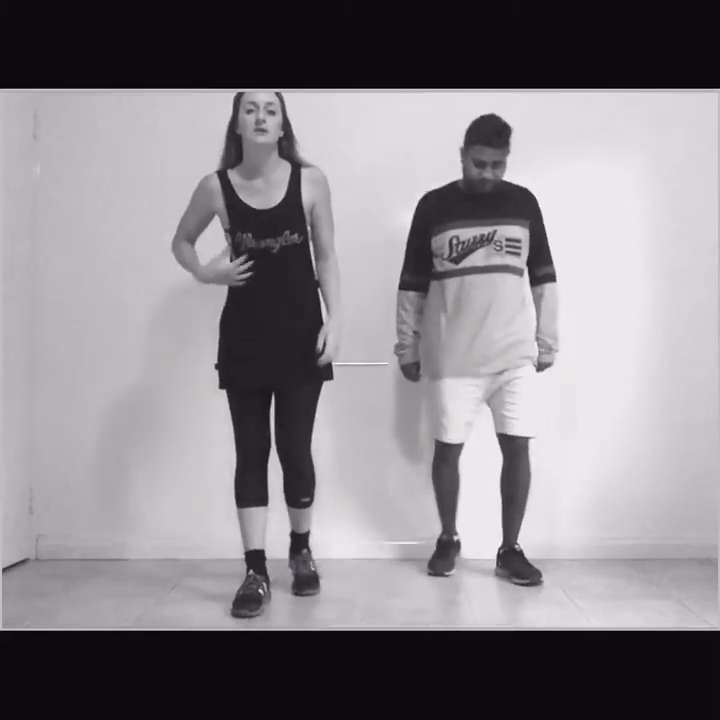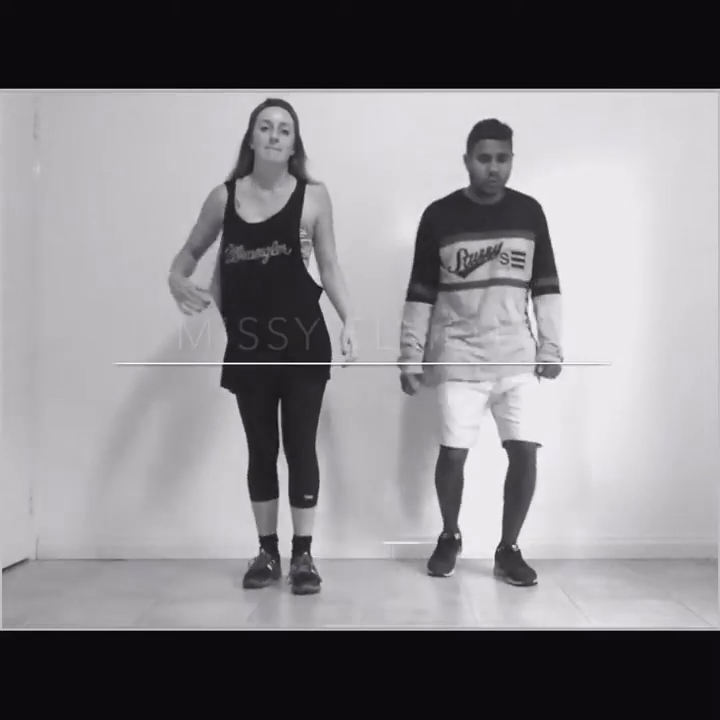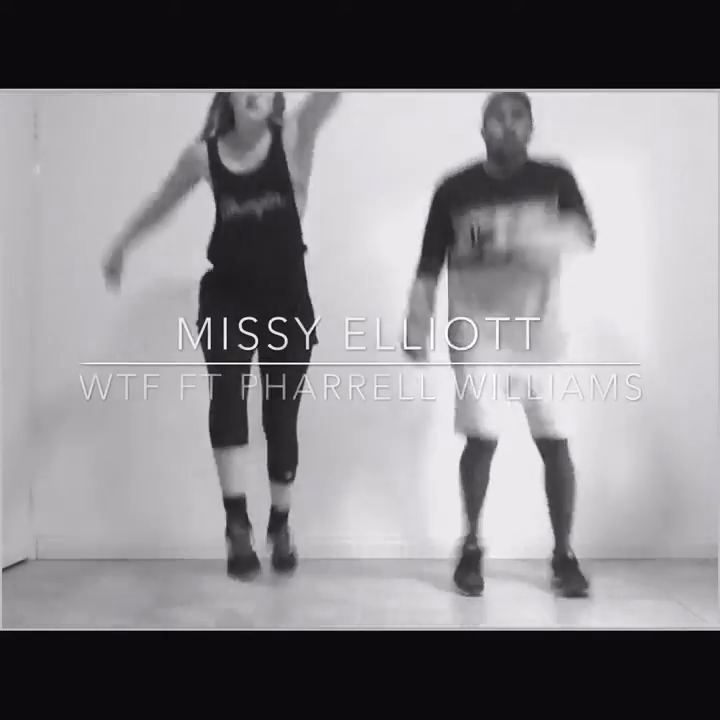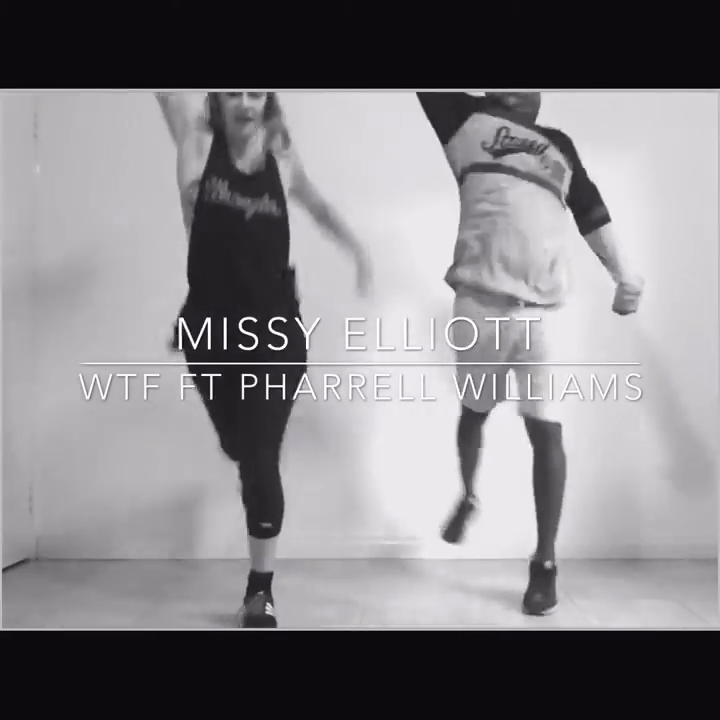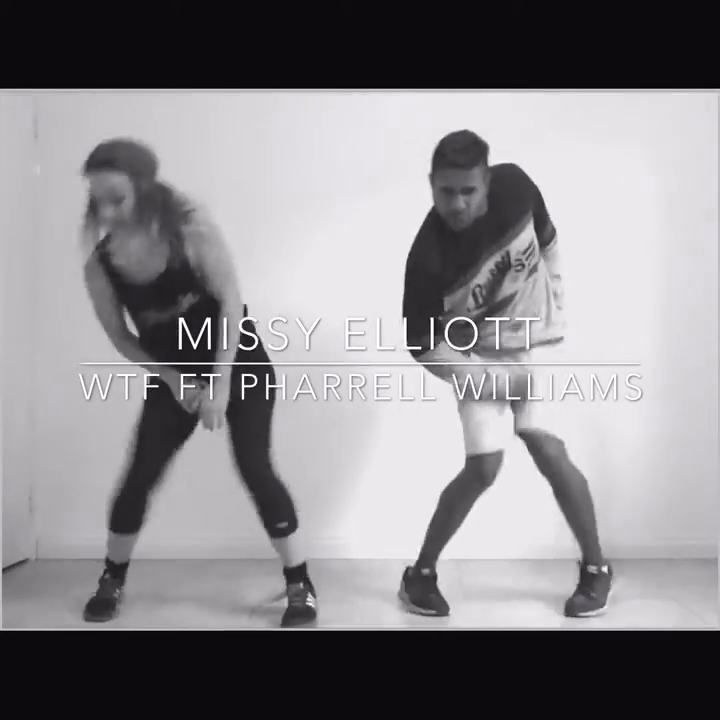
dt=0.7s
person 1, frame 1
left shoulder: (310, 180)
right shoulder: (215, 187)
left elbow: (326, 255)
right elbow: (180, 241)
left wrist: (334, 317)
right wrist: (206, 272)
left hip: (300, 331)
right hip: (243, 333)
left knee: (295, 448)
right knee: (250, 451)
left ankle: (301, 552)
right ankle: (256, 572)
person 1, frame 2
left shoulder: (314, 195)
right shoulder: (223, 197)
left elbow: (328, 264)
right elbow: (193, 249)
left wrist: (348, 321)
right wrist: (177, 278)
left hip: (302, 335)
right hip: (248, 339)
left knee: (301, 447)
right knee: (261, 449)
left ankle: (302, 554)
right ankle: (267, 551)
person 1, frame 3
left shoulder: (293, 139)
right shoulder: (204, 153)
left elbow: (327, 100)
right elbow: (163, 201)
right wrist: (121, 246)
left hip: (284, 300)
right hip: (226, 299)
left knee: (283, 412)
right knee: (227, 397)
left ankle: (279, 522)
right ankle: (237, 523)
person 1, frame 4
left shoulder: (284, 161)
right shoulder: (197, 146)
left elbow: (317, 205)
right elbow: (170, 97)
left wrist: (356, 247)
left hip: (274, 328)
right hip: (209, 327)
left knee: (261, 459)
right knee: (240, 444)
left ankle: (260, 591)
person 1, frame 5
left shoulder: (190, 226)
right shoulder: (97, 268)
left elbow: (231, 304)
right elbow: (124, 339)
left wrist: (220, 382)
right wrist: (170, 381)
left hip: (238, 364)
right hip: (175, 375)
left knee: (253, 468)
right knee: (139, 479)
left ankle: (297, 582)
right ankle: (113, 574)
person 2, frame 1
left shoulder: (524, 203)
right shoulder: (432, 206)
left elbow: (544, 278)
right elbow: (412, 284)
left wrist: (547, 342)
right wrist: (406, 346)
left hip: (513, 352)
right hip: (453, 354)
left knee: (517, 445)
right knee: (447, 449)
left ankle: (510, 550)
right ankle: (448, 539)
person 2, frame 2
left shoulder: (529, 212)
right shoulder: (439, 215)
left elbow: (547, 287)
right elbow: (420, 293)
left wrist: (550, 347)
right wrist: (411, 356)
left hip: (516, 358)
right hip: (457, 358)
left knee: (524, 452)
right knee: (453, 454)
left ankle: (508, 549)
right ankle: (450, 537)
person 2, frame 3
left shoulder: (555, 179)
right shoulder: (454, 191)
left elbow: (582, 237)
right elbow: (430, 265)
left wrist: (525, 237)
right wrist: (417, 325)
left hip: (539, 334)
right hip: (476, 337)
left knee: (556, 446)
right knee: (482, 442)
left ankle: (563, 555)
right ankle: (471, 544)
person 2, frame 4
left shoulder: (560, 145)
right shoulder: (469, 121)
left elbow: (593, 216)
right elbow: (428, 91)
left wrist: (625, 276)
left hip: (537, 307)
right hip: (479, 301)
left knee: (547, 432)
right knee: (477, 410)
left ankle: (545, 563)
right ankle: (468, 496)
person 2, frame 5
left shoulder: (515, 184)
right shoulder: (427, 257)
left elbow: (547, 239)
right elbow: (421, 344)
left wrist: (553, 293)
right wrist: (489, 378)
left hip: (538, 343)
right hip: (478, 361)
left knee: (549, 451)
right knee: (483, 467)
left ankle: (596, 569)
right ankle: (422, 571)
